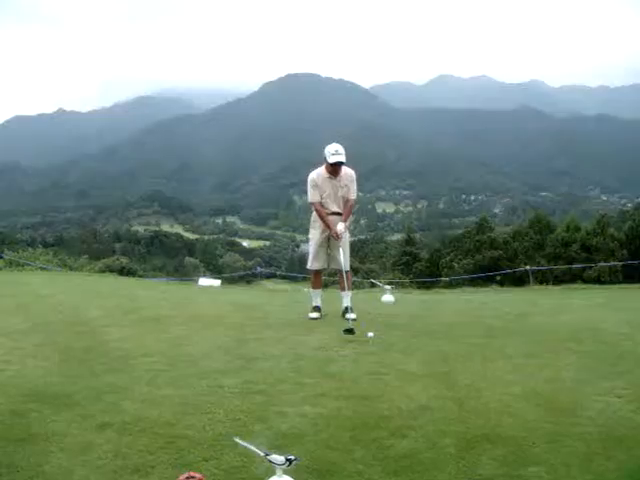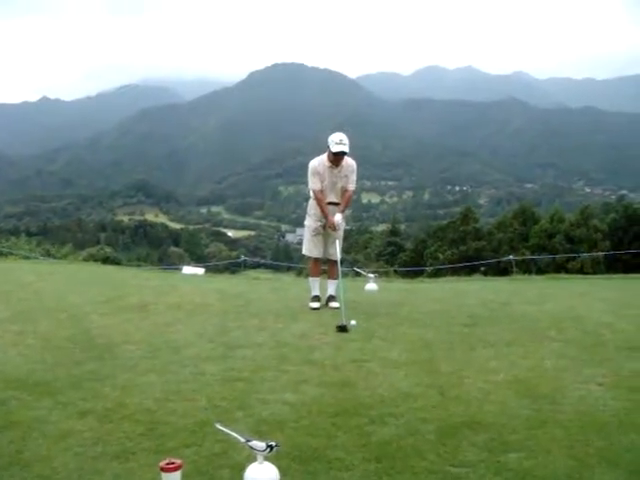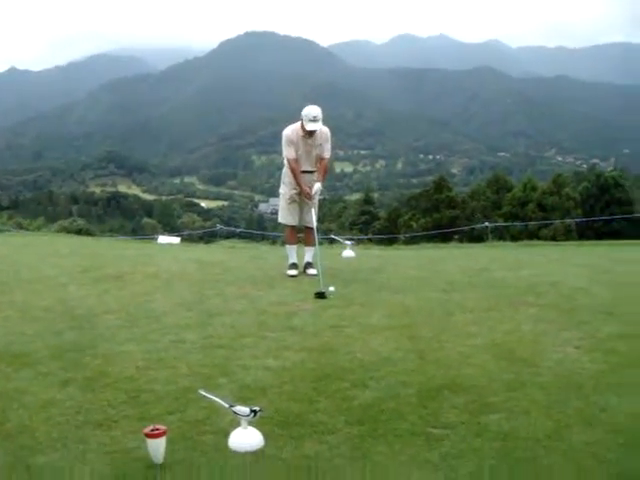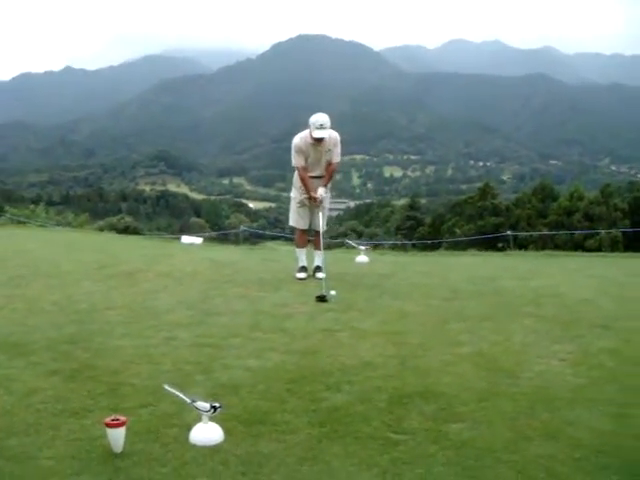
dt=1s
person 1, frame 1
left shoulder: (350, 174)
right shoulder: (314, 177)
left elbow: (351, 201)
right elbow: (316, 206)
left wrist: (342, 223)
right wrist: (330, 227)
left hip: (341, 221)
right hip: (320, 221)
left knee: (344, 266)
right knee: (316, 267)
left ankle: (347, 305)
right ankle: (316, 305)
person 1, frame 2
left shoulder: (351, 165)
right shoulder: (315, 164)
left elbow: (349, 191)
right elbow: (318, 194)
left wrist: (339, 213)
right wrist: (327, 217)
left hip: (338, 211)
right hip: (317, 209)
left knee: (334, 256)
right knee: (314, 255)
left ankle: (331, 294)
right ankle: (315, 294)
person 1, frame 3
left shoulder: (325, 133)
right shoulder: (289, 133)
left elbow: (324, 160)
right elbow: (292, 162)
left wrist: (319, 182)
right wrist: (302, 187)
left hip: (312, 178)
right hip: (292, 178)
left knee: (310, 223)
right knee: (290, 222)
left ankle: (309, 261)
right ankle: (292, 261)
person 1, frame 4
left shoulder: (335, 137)
right shoulder: (299, 141)
left elbow: (333, 165)
right elbow: (301, 170)
left wrist: (322, 188)
right wrist: (310, 193)
left hip: (323, 184)
right hip: (303, 184)
left knee: (320, 228)
right knee: (300, 227)
left ankle: (318, 265)
right ankle: (302, 265)
